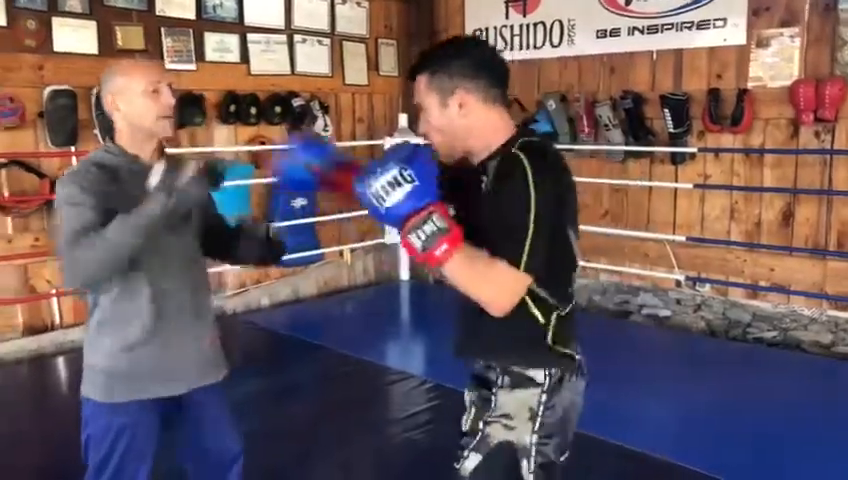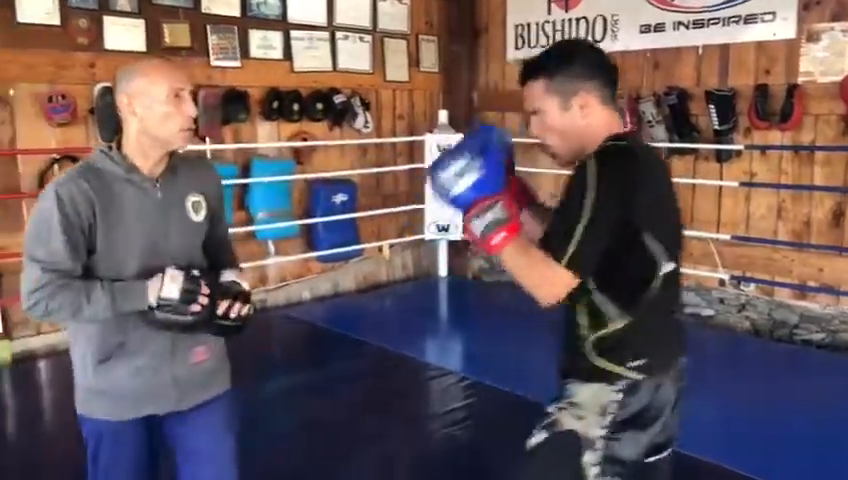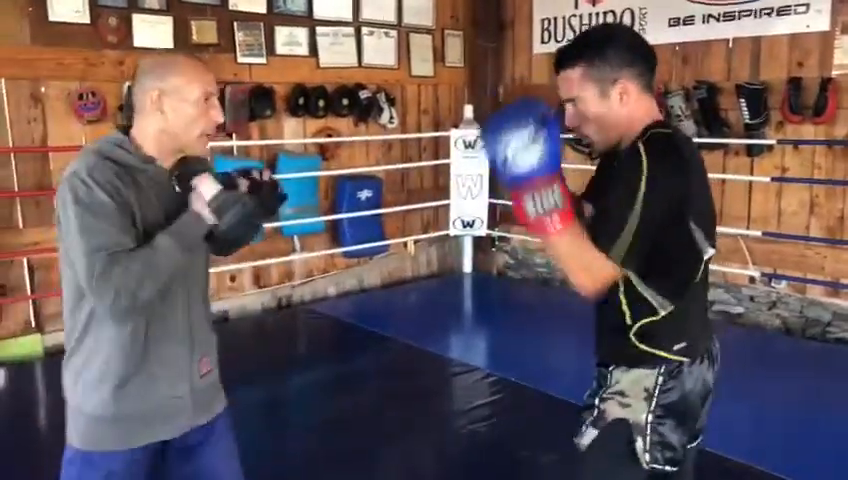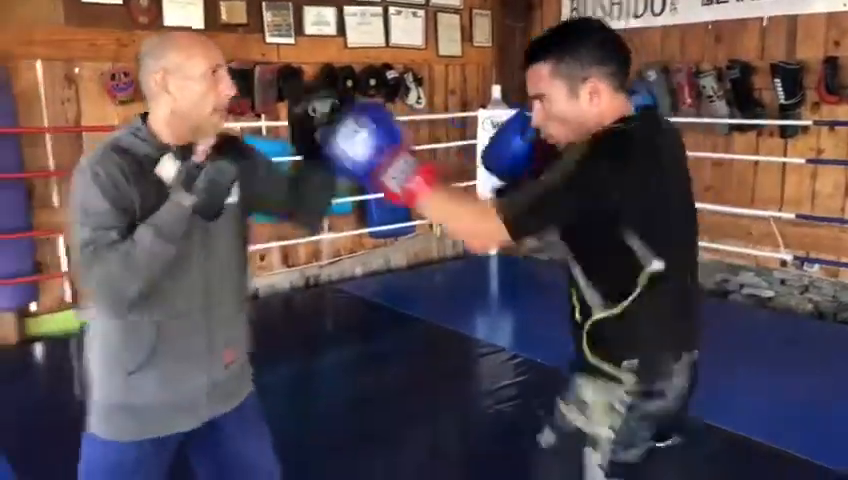
dt=0.4s
person 1, frame 1
left shoulder: (528, 171)
right shoulder: (488, 164)
left elbow: (499, 294)
left wrist: (421, 222)
left hip: (527, 382)
right hip: (503, 373)
person 1, frame 2
left shoulder: (602, 172)
right shoulder: (642, 162)
left elbow: (551, 285)
left wrist: (488, 209)
right wrist: (511, 196)
left hip: (612, 384)
right hip: (655, 370)
person 1, frame 3
left shoulder: (651, 163)
right shoulder: (633, 153)
left elbow: (590, 274)
right elbow: (590, 226)
left wrist: (537, 184)
right wrist: (541, 177)
left hip: (653, 371)
right hip: (679, 359)
person 1, frame 4
left shoulder: (603, 162)
right shoulder: (651, 137)
left elbow: (488, 232)
left wrist: (397, 170)
right wrist: (529, 168)
left hip: (625, 375)
person 2, frame 1
left shoulder: (181, 174)
right shoulder: (85, 182)
left elbow: (214, 238)
right elbow: (79, 270)
left wrist: (252, 244)
right wrist: (158, 202)
left hip: (195, 358)
right hip: (125, 371)
person 2, frame 2
left shoulder: (202, 178)
right shoulder: (75, 192)
right elbow: (42, 295)
left wrist: (231, 284)
right wrist: (148, 292)
left hip: (198, 373)
right hip: (115, 386)
person 2, frame 3
left shoulder: (195, 175)
right shoulder: (92, 179)
left elbow: (219, 243)
right elbow: (116, 292)
left wrist: (251, 209)
right wrist: (201, 215)
left hip: (196, 391)
right hip: (116, 406)
person 2, frame 4
left shoulder: (227, 156)
right shoulder: (106, 169)
left elbow: (304, 208)
right elbow: (109, 286)
left wrist: (321, 155)
right wrist: (185, 200)
left hip: (221, 379)
right hip: (138, 396)
